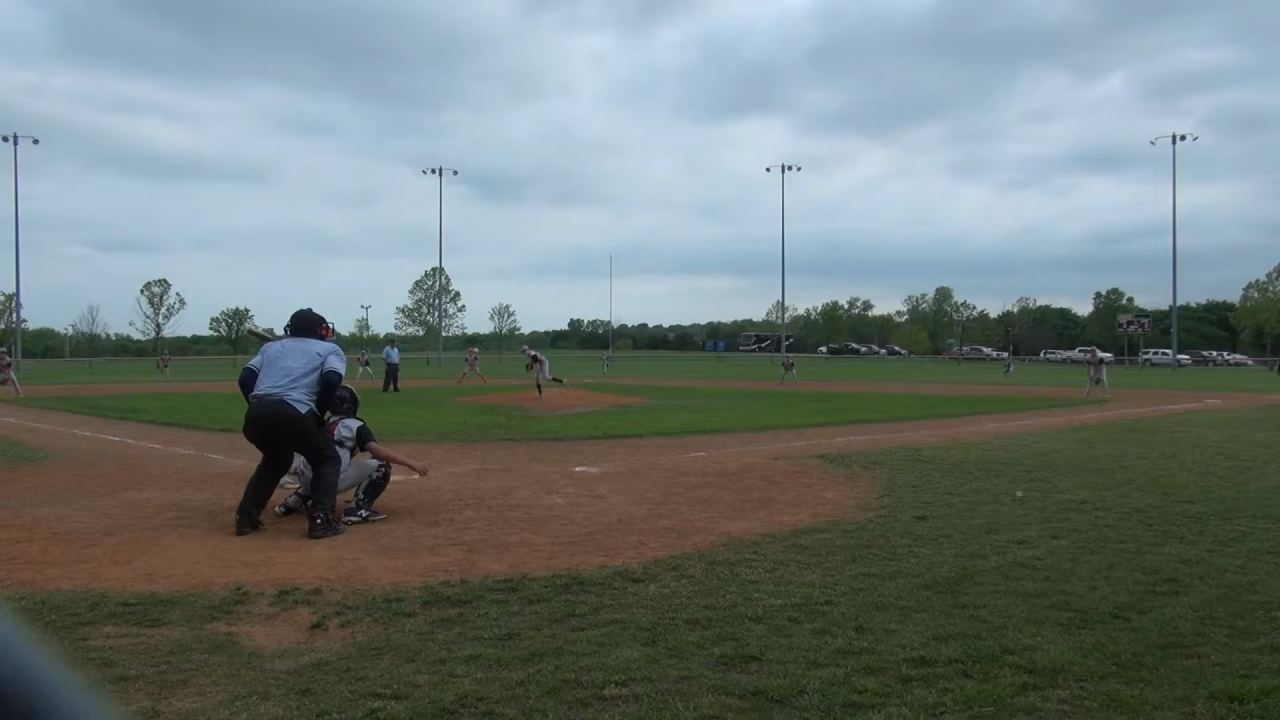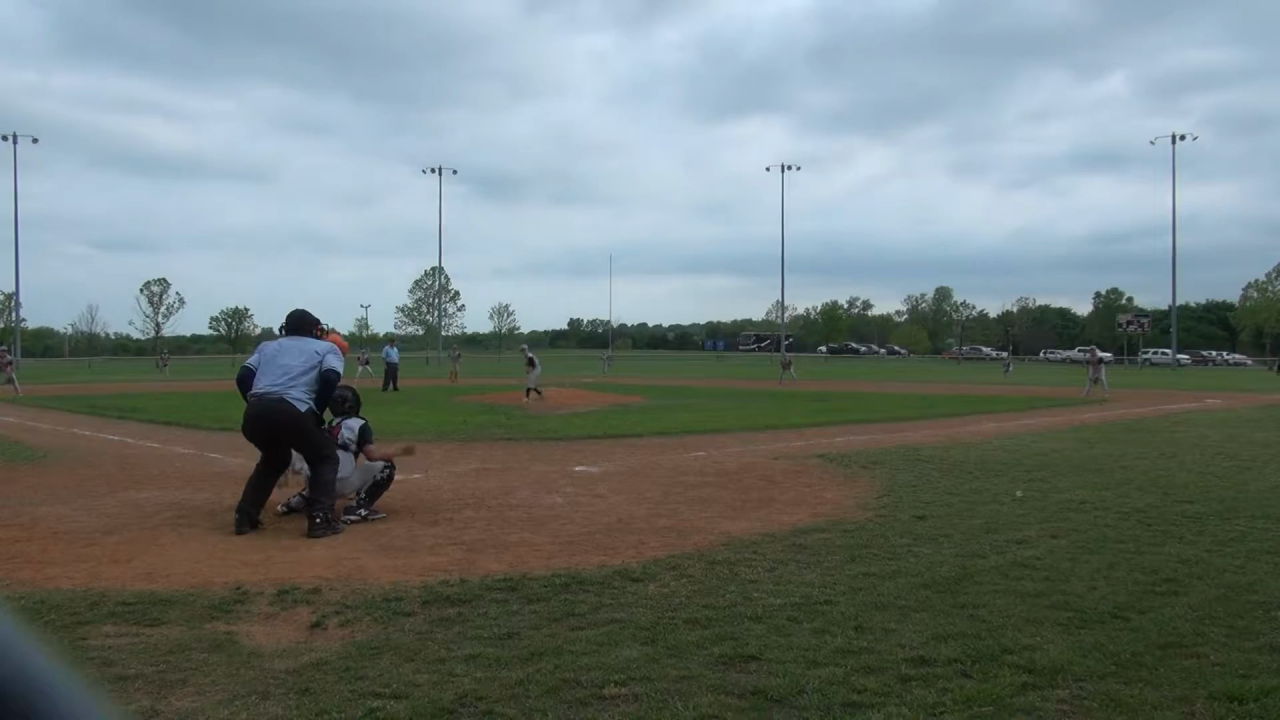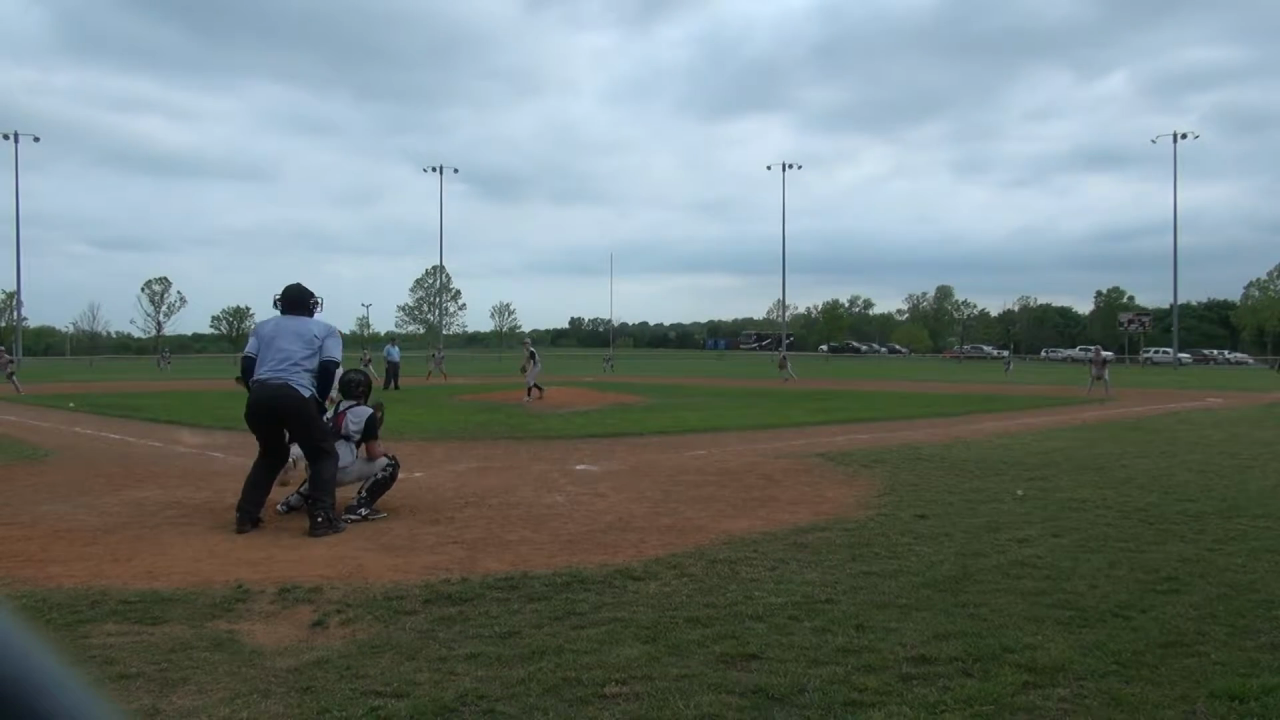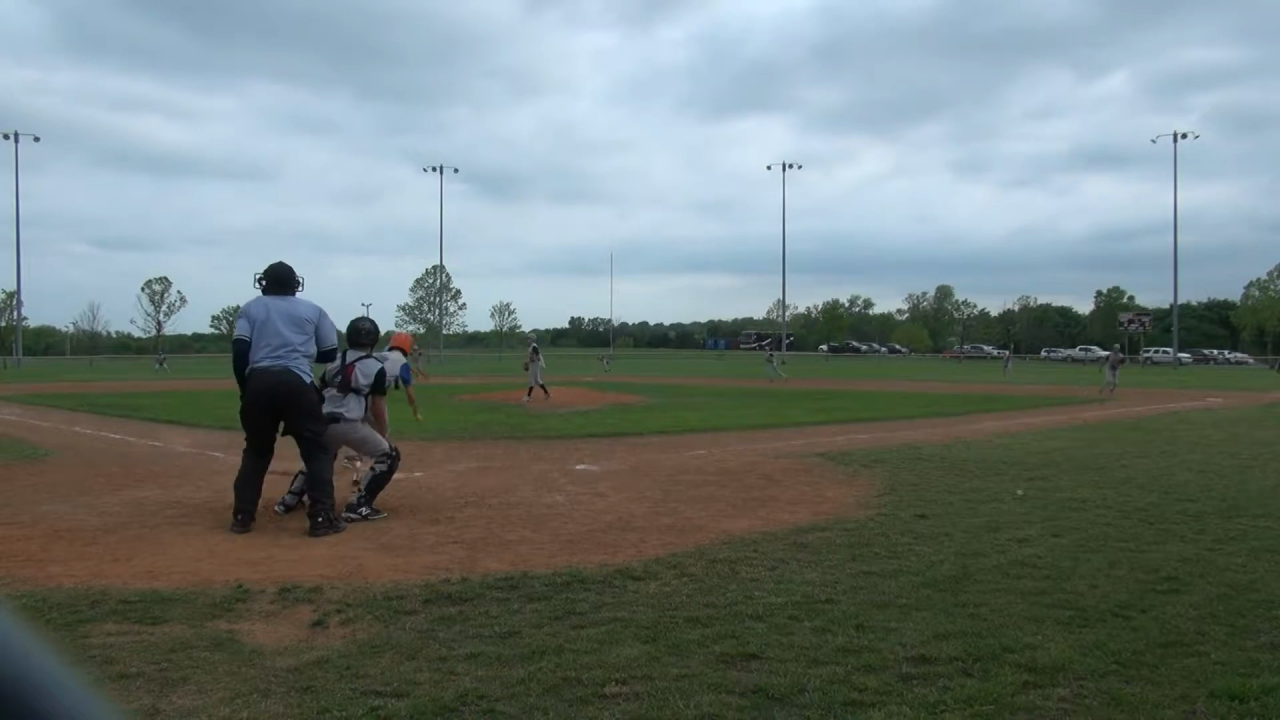
dt=0.3s
person 1, frame 1
left shoulder: (271, 347)
right shoulder: (330, 349)
left elbow: (245, 379)
right elbow: (332, 380)
right wrist: (317, 415)
left hip: (256, 414)
right hip: (293, 413)
left knee: (274, 461)
right knee: (327, 460)
left ankle: (245, 518)
right ankle: (321, 519)
person 1, frame 2
left shoulder: (267, 346)
right shoulder: (327, 348)
left elbow: (243, 378)
right elbow: (330, 379)
right wrist: (316, 413)
left hip: (255, 413)
right hip: (293, 412)
left knee: (273, 459)
right knee: (325, 458)
left ankle: (245, 517)
right ankle: (320, 520)
person 1, frame 3
left shoulder: (263, 326)
right shoulder: (326, 329)
left elbow: (247, 367)
right elbow: (327, 368)
right wrist: (318, 402)
left hip: (261, 396)
right hip: (297, 396)
left knee: (270, 454)
right knee: (323, 455)
left ankle: (245, 516)
right ankle: (321, 518)
person 1, frame 4
left shoulder: (250, 308)
right shoulder: (313, 310)
left elbow: (240, 350)
right elbow: (329, 354)
left wrist: (245, 388)
left hip: (258, 383)
right hip: (297, 383)
left knee: (256, 450)
right knee: (316, 450)
left ankle: (243, 516)
right ankle: (322, 517)
person 2, frame 1
right shoulder: (356, 425)
right elbow: (377, 450)
right wrist: (412, 464)
left hip: (306, 479)
right knee: (382, 466)
left ankle: (293, 502)
right ankle: (359, 508)
person 2, frame 2
left shoulder: (328, 426)
right shoulder: (359, 425)
right elbow: (372, 454)
right wrist: (398, 451)
right hip: (339, 485)
right knee: (386, 466)
left ankle: (297, 502)
right ankle: (359, 507)
person 2, frame 3
left shoulder: (333, 411)
right shoulder: (367, 413)
right elbow: (373, 454)
right wrist: (382, 451)
right hip: (341, 472)
right knee: (389, 464)
left ankle: (294, 501)
right ankle: (359, 507)
person 2, frame 4
left shoulder: (336, 361)
right shoulder: (376, 368)
right elbow: (378, 408)
right wrist: (383, 434)
right hip: (347, 424)
right knee: (388, 455)
left ankle: (290, 500)
right ankle: (359, 506)
